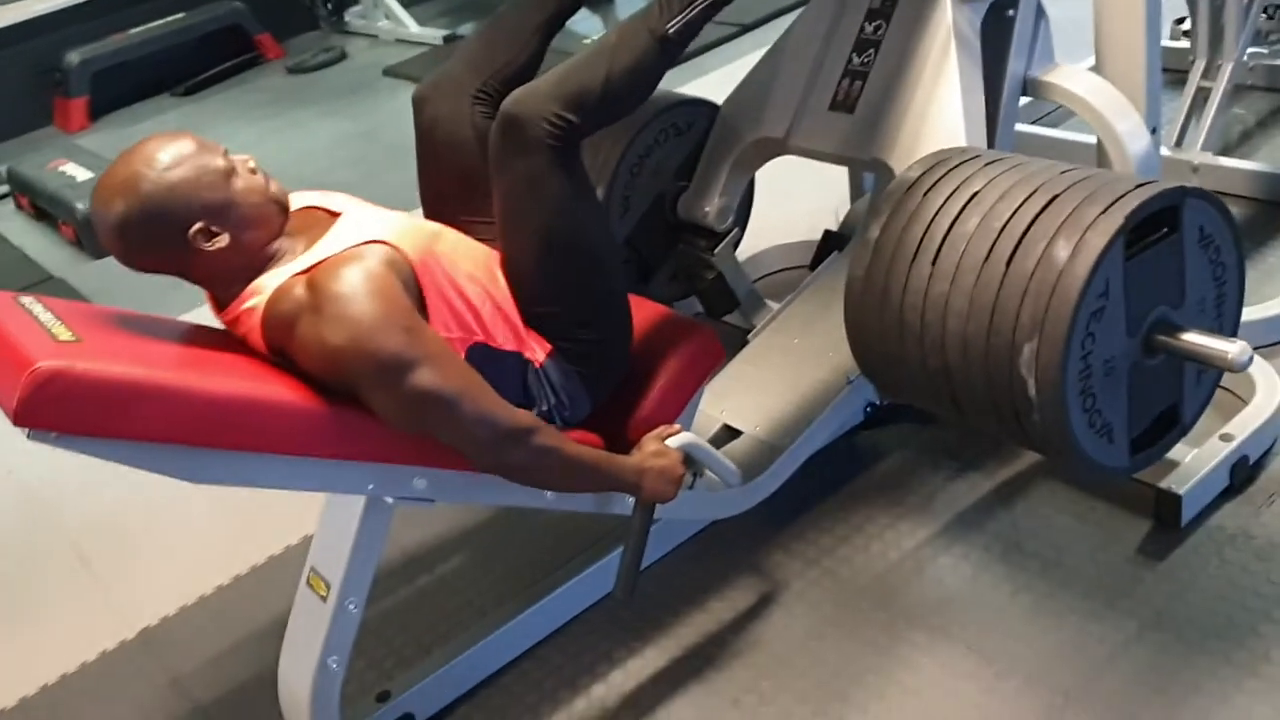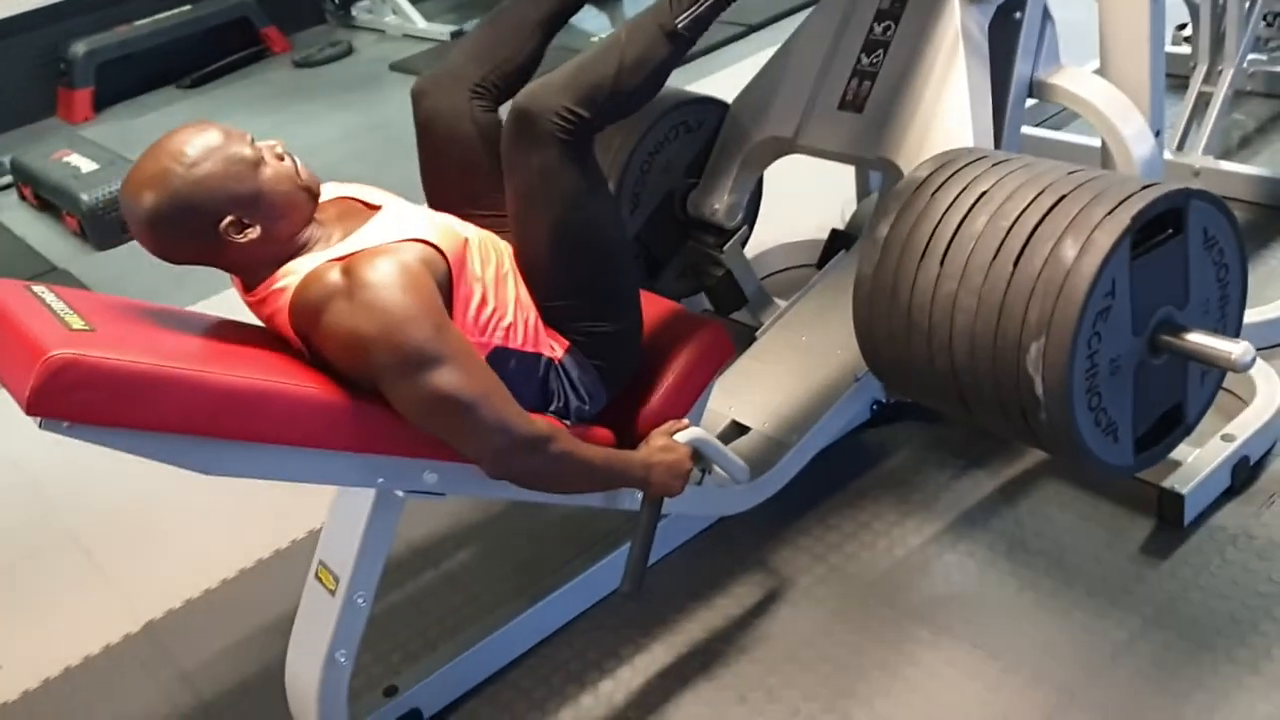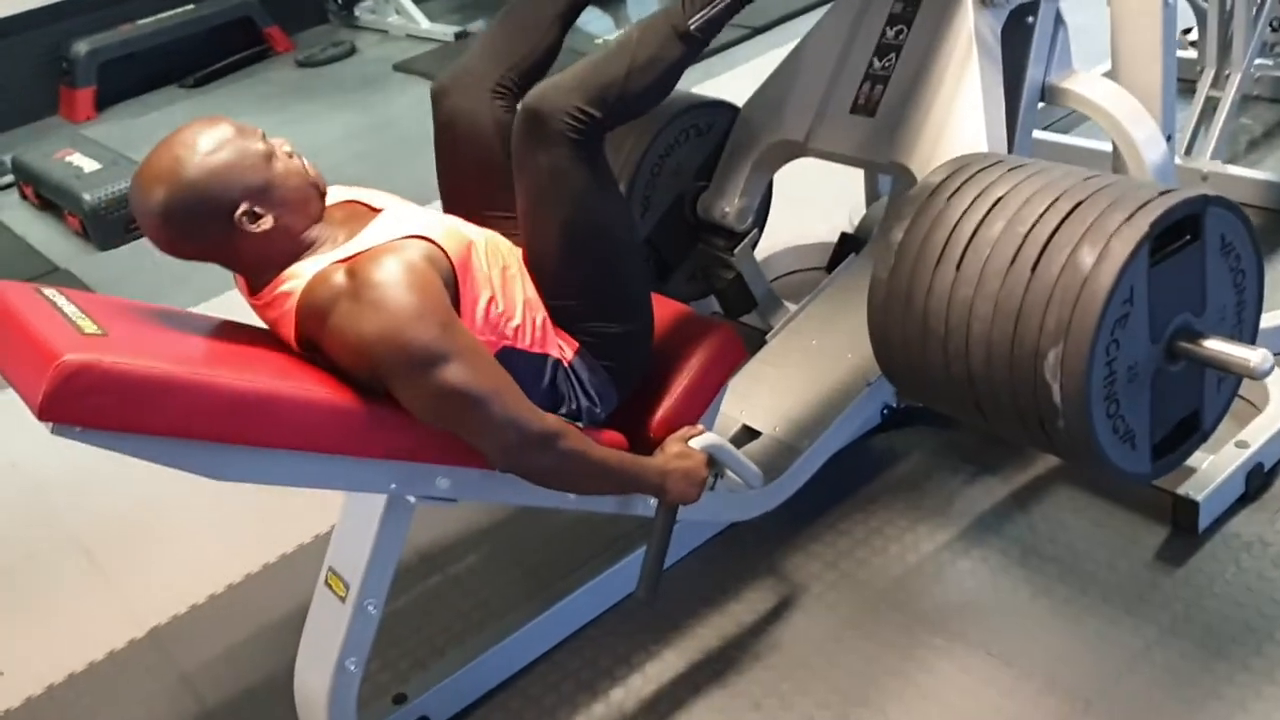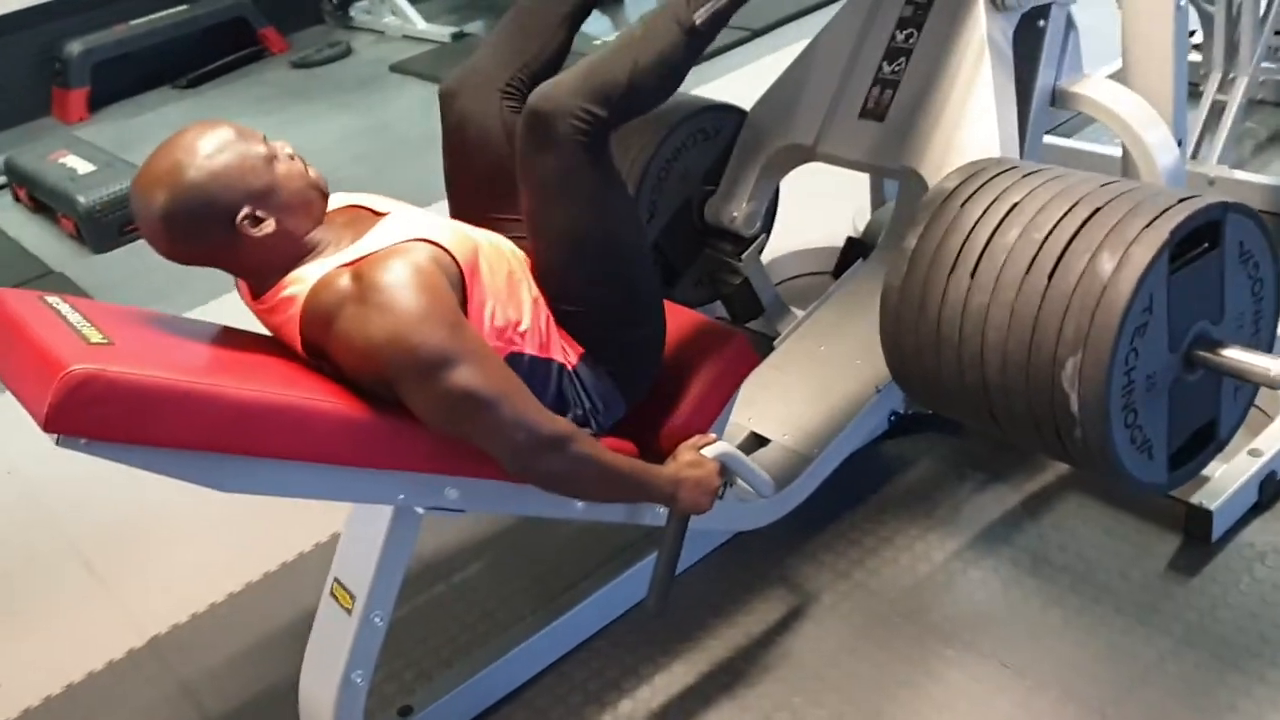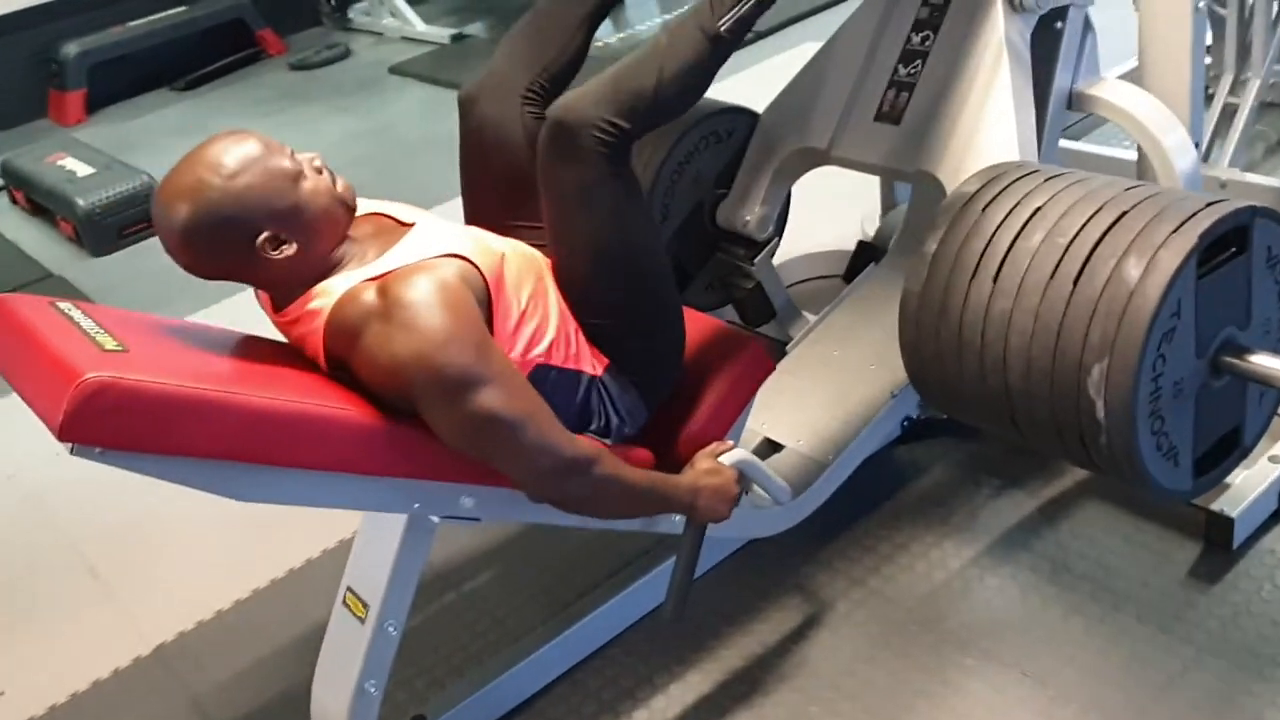
dt=0.2s
person 1, frame 1
left shoulder: (252, 259)
right shoulder: (342, 303)
right elbow: (498, 441)
right wrist: (632, 472)
right hip: (555, 365)
left knee: (450, 97)
right knee: (534, 118)
person 1, frame 2
left shoulder: (275, 249)
right shoulder: (371, 294)
right elbow: (511, 449)
right wrist: (642, 469)
right hip: (572, 360)
left knee: (449, 91)
right knee: (547, 113)
person 1, frame 3
left shoulder: (278, 255)
right shoulder: (377, 295)
right elbow: (523, 444)
right wrist: (657, 475)
right hip: (582, 363)
left knee: (469, 91)
right knee: (555, 113)
person 1, frame 4
left shoulder: (280, 265)
right shoulder: (384, 300)
right elbow: (533, 449)
right wrist: (668, 483)
right hip: (589, 370)
left knee: (476, 94)
right knee: (559, 114)
person 1, frame 5
left shoulder: (300, 273)
right shoulder: (409, 316)
right elbow: (556, 472)
right wrist: (687, 492)
right hip: (610, 377)
left knee: (496, 100)
right knee: (583, 123)
